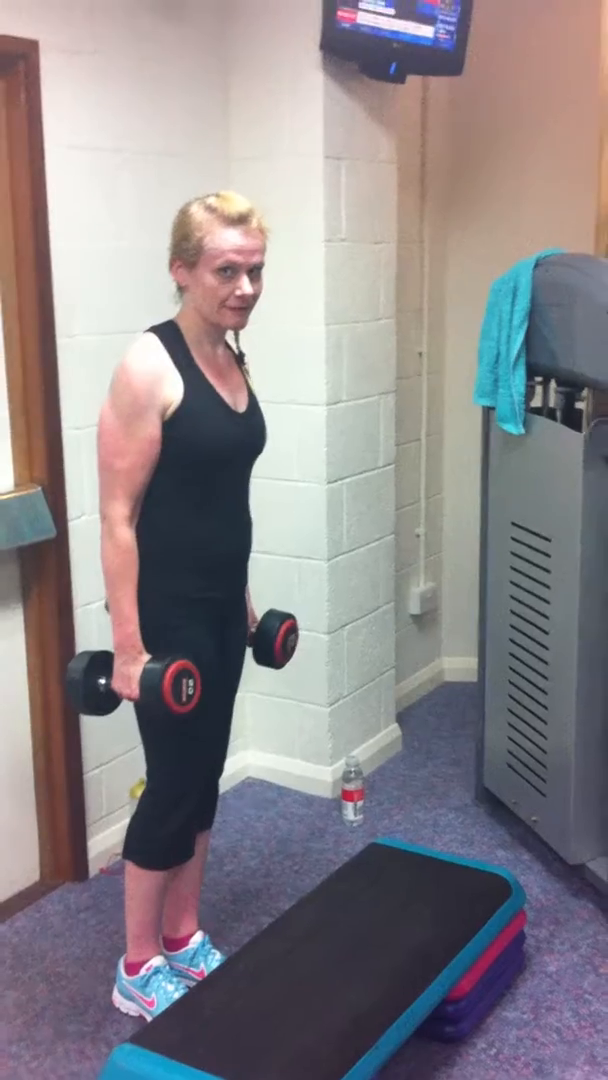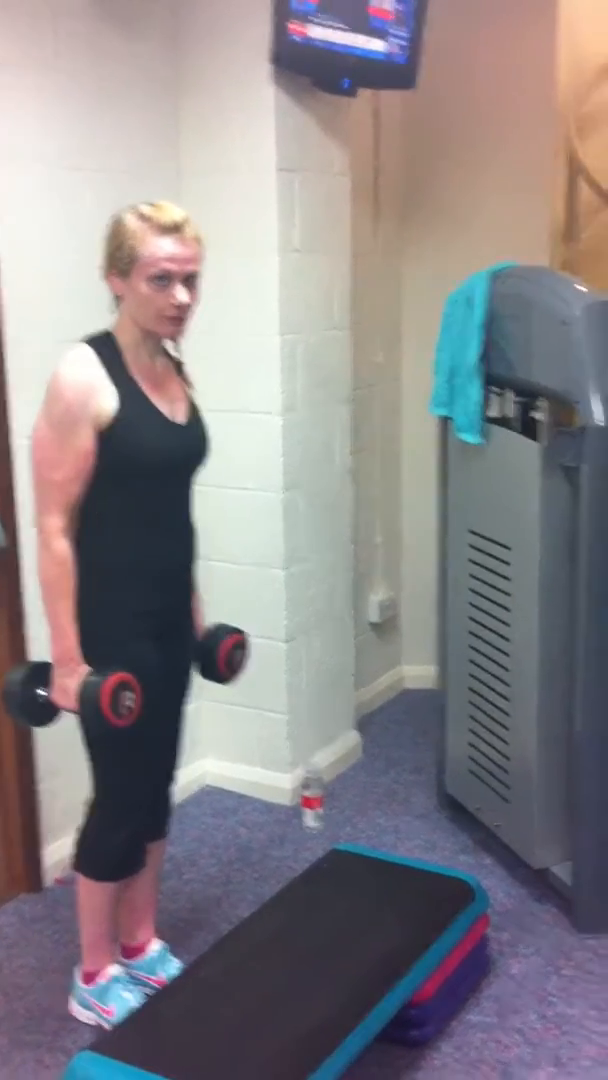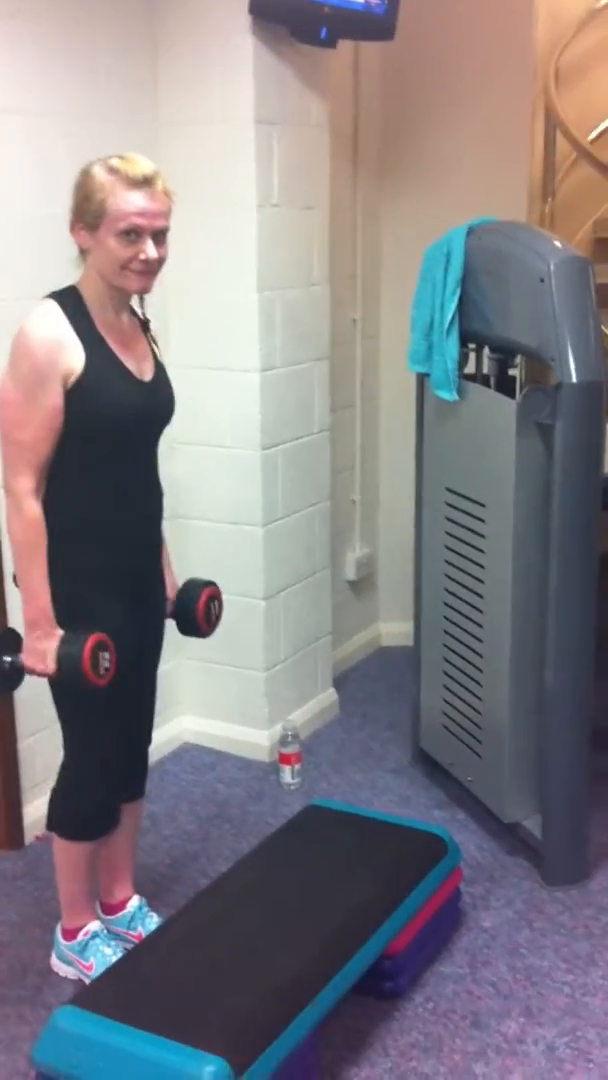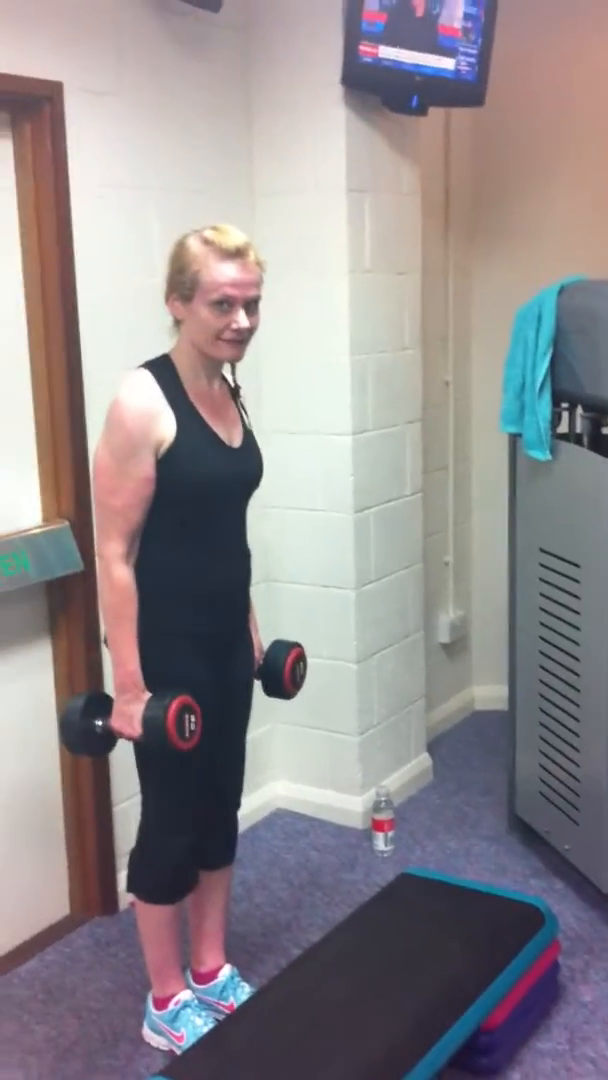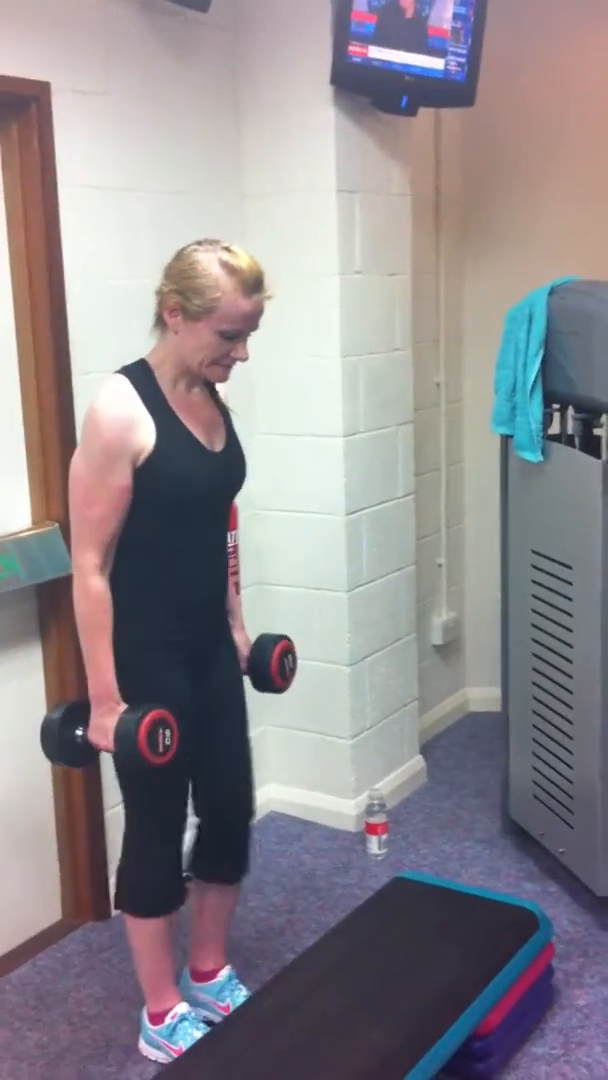
dt=1s
person 1, frame 1
left shoulder: (231, 358)
right shoulder: (149, 367)
right elbow: (118, 515)
right wrist: (128, 644)
left hip: (221, 603)
right hip: (166, 611)
left knee: (204, 775)
right knee: (173, 783)
left ankle: (184, 939)
right ankle: (137, 968)
person 1, frame 2
left shoulder: (173, 370)
right shoulder: (83, 377)
right elbow: (54, 527)
left wrist: (195, 606)
right wrist: (67, 656)
left hip: (168, 615)
right hip: (111, 622)
left knee: (155, 784)
right knee: (121, 793)
left ankle: (142, 947)
right ankle: (95, 977)
person 1, frame 3
left shoulder: (138, 327)
left wrist: (165, 568)
left hip: (138, 576)
right hip: (79, 584)
left knee: (130, 744)
right knee: (93, 755)
left ankle: (121, 905)
right ankle: (75, 935)
person 1, frame 4
left shoulder: (229, 392)
right shoulder: (142, 402)
right elbow: (114, 554)
left wrist: (250, 628)
right wrist: (128, 683)
left hip: (225, 640)
right hip: (168, 647)
left knee: (219, 806)
right knee: (172, 817)
left ankle: (212, 973)
right ankle: (166, 1003)
person 1, frame 5
left shoulder: (210, 398)
right shoulder: (119, 412)
right elbow: (89, 568)
left wrist: (238, 626)
right wrist: (105, 696)
left hip: (208, 646)
right hip: (146, 657)
left knee: (231, 810)
right knee: (156, 828)
left ankle: (209, 975)
right ankle: (162, 1015)
